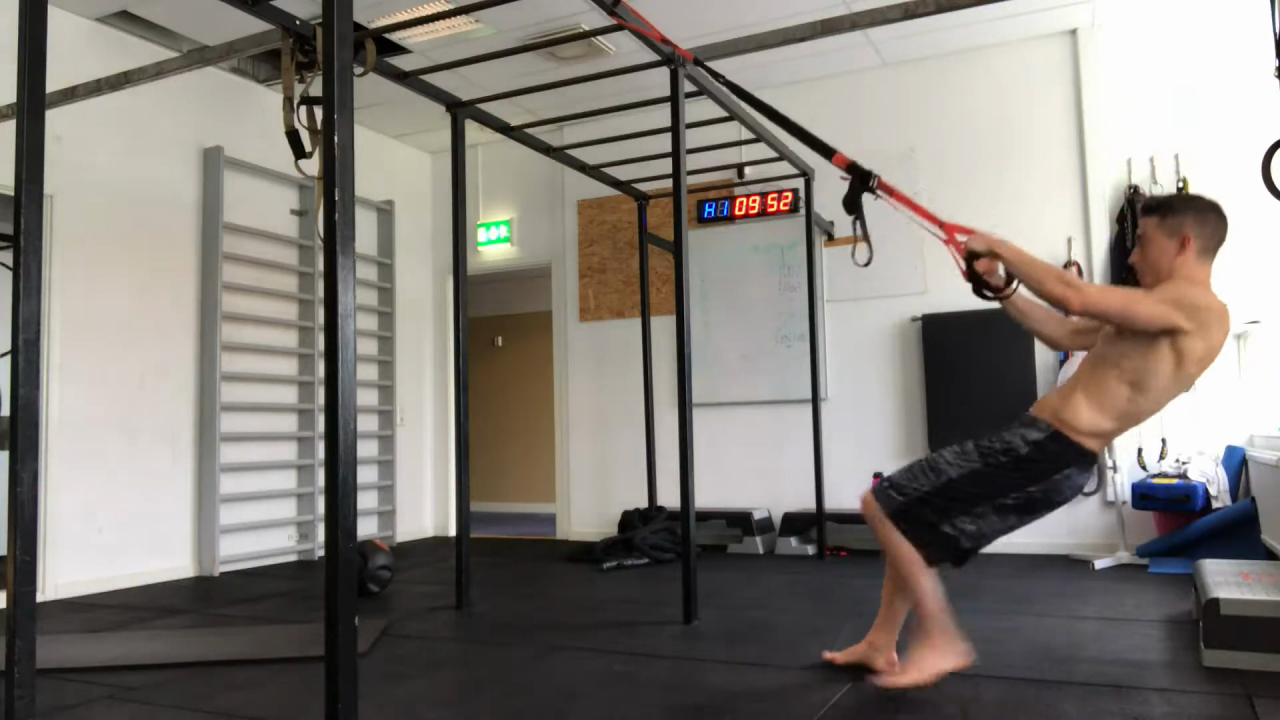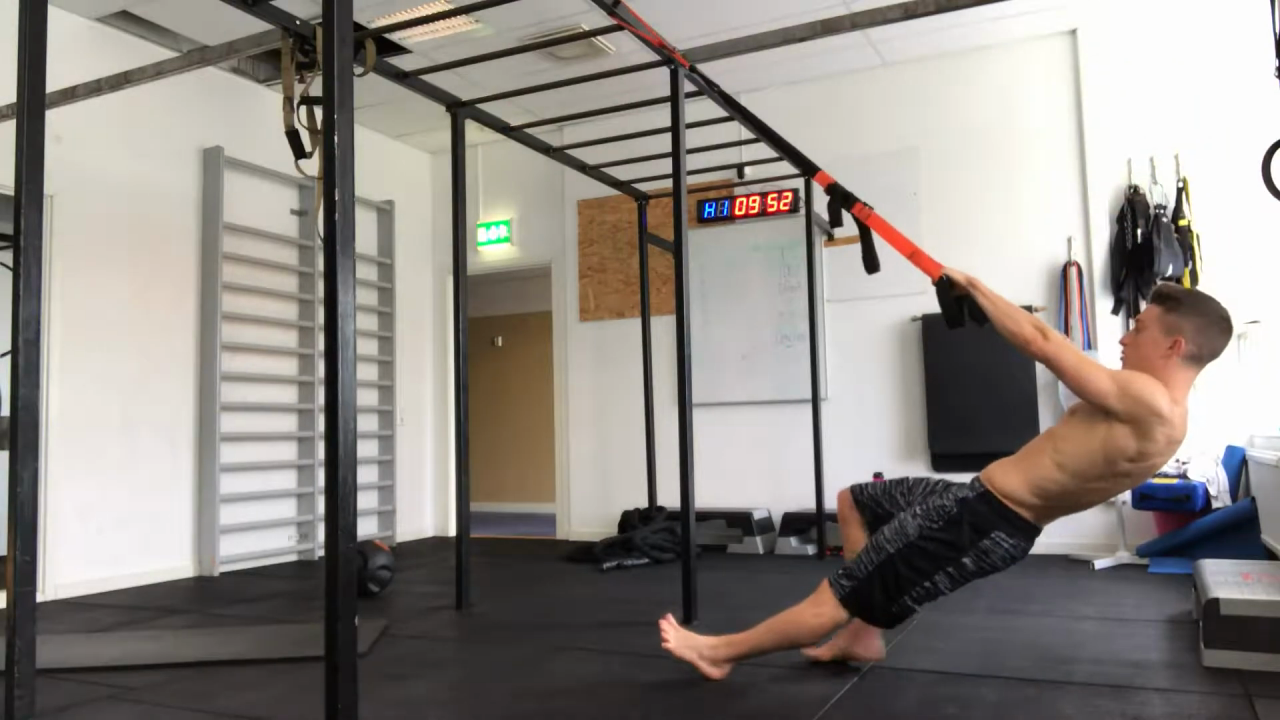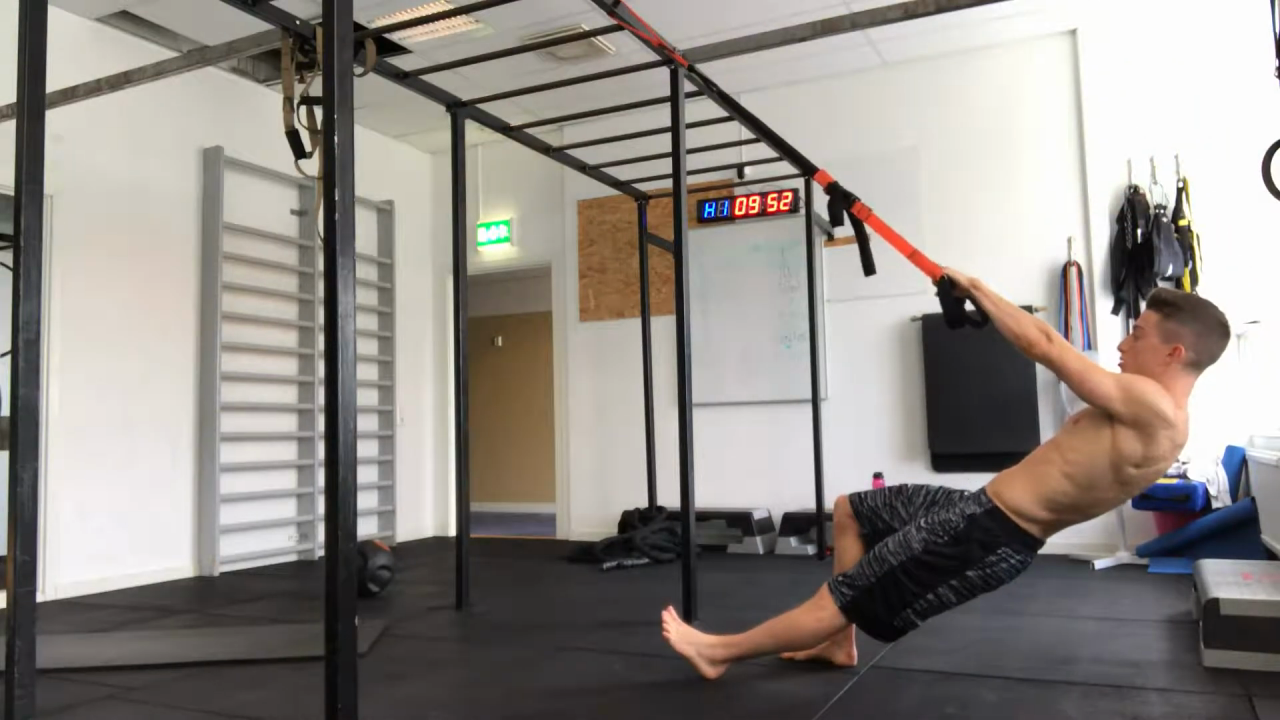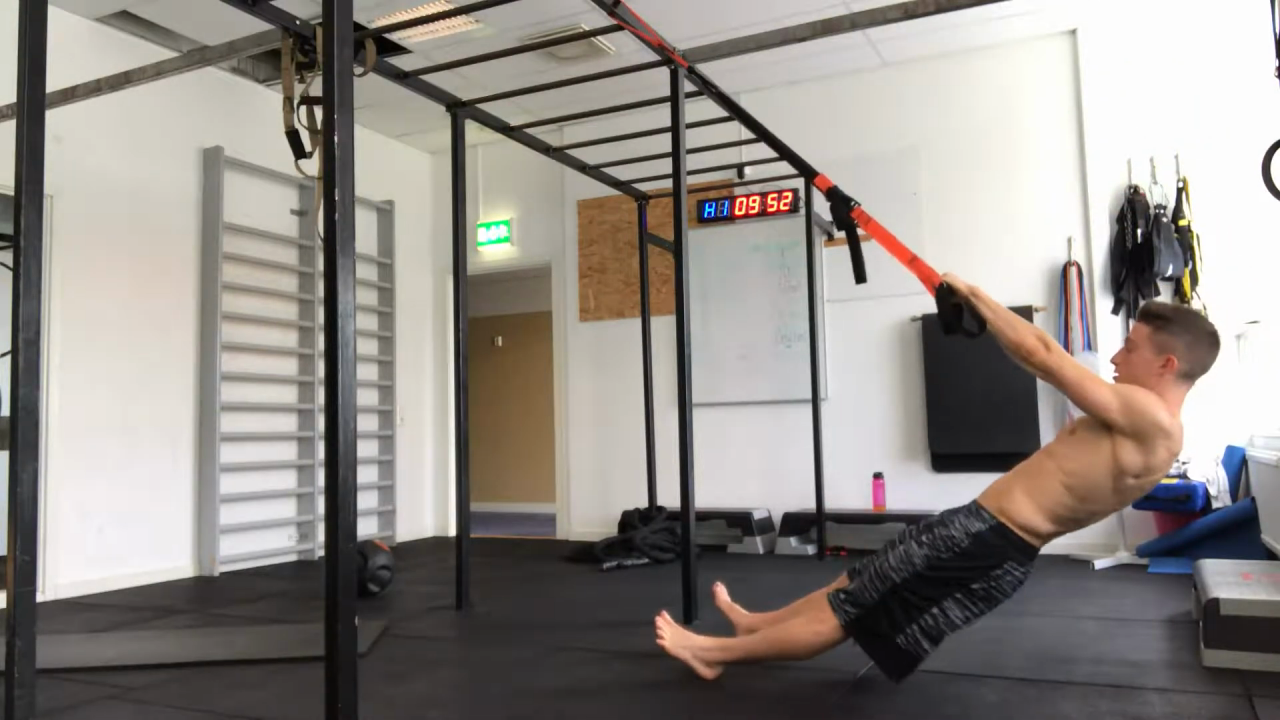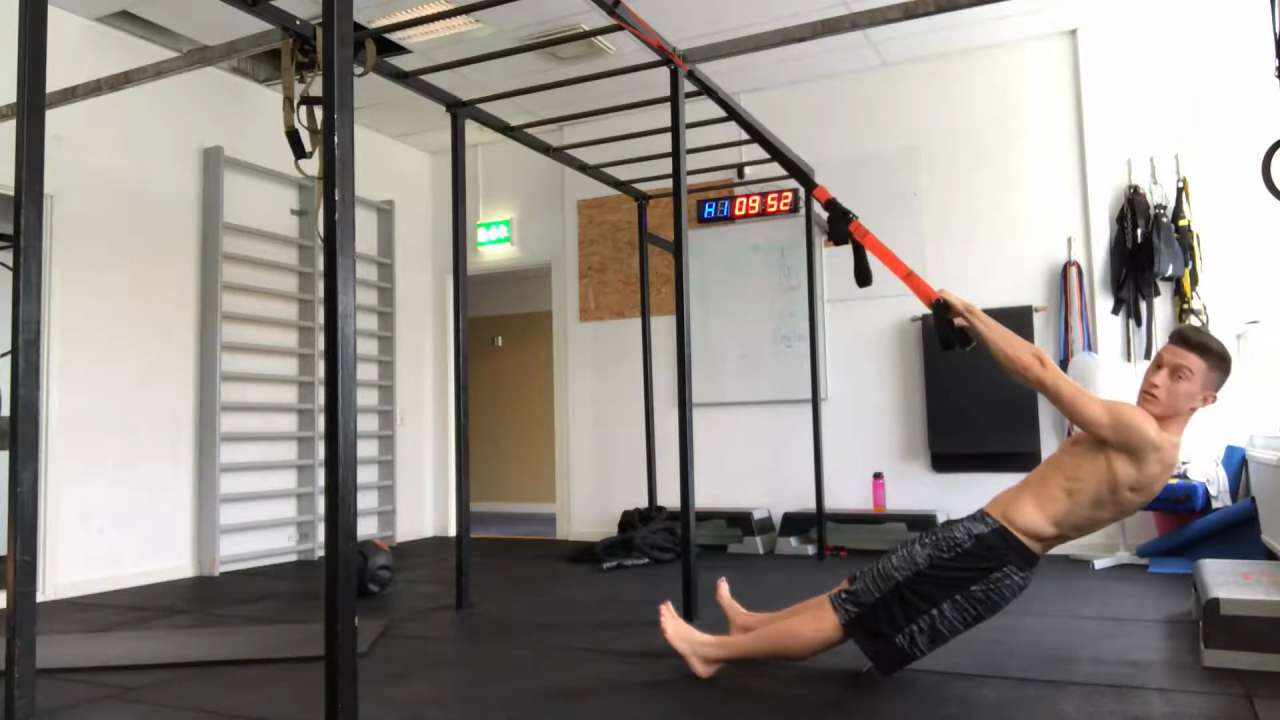
dt=1s
person 1, frame 1
left shoulder: (1198, 307)
right shoulder: (1170, 316)
left elbow: (1077, 298)
right elbow: (1062, 332)
left wrist: (1003, 246)
right wrist: (999, 284)
left hip: (1049, 452)
right hip: (1043, 441)
left knee: (883, 503)
right knee: (911, 516)
left ankle: (942, 640)
right ankle: (881, 647)
person 1, frame 2
left shoulder: (1148, 402)
right shoulder: (1155, 409)
left elbow: (1039, 341)
right elbow: (1050, 346)
left wrist: (970, 283)
right wrist: (976, 297)
left hip: (984, 521)
right hip: (988, 508)
left knee: (834, 597)
right knee: (853, 501)
left ankle: (720, 652)
right ankle: (862, 636)
person 1, frame 3
left shoulder: (1151, 406)
right shoulder: (1151, 415)
left elbow: (1045, 346)
right elbow: (1054, 353)
left wrist: (974, 287)
right wrist: (978, 299)
left hip: (988, 535)
right hip: (985, 511)
left knee: (836, 600)
right knee: (849, 511)
left ankle: (719, 651)
right ankle: (839, 643)
person 1, frame 4
left shoulder: (1150, 419)
right shoulder: (1139, 424)
left elbow: (1044, 356)
right elbow: (1044, 365)
left wrist: (973, 294)
right wrist: (979, 314)
left hip: (988, 546)
right hip: (981, 525)
left knee: (845, 613)
right knee: (857, 582)
left ankle: (714, 653)
right ankle: (753, 623)
person 1, frame 5
left shoulder: (1144, 437)
right shoulder: (1136, 440)
left elbow: (1042, 373)
right elbow: (1045, 380)
left wrist: (969, 311)
right wrist: (975, 329)
left hip: (992, 552)
right hip: (989, 540)
left knee: (848, 610)
right knee: (857, 589)
left ankle: (714, 650)
right ankle: (752, 622)
